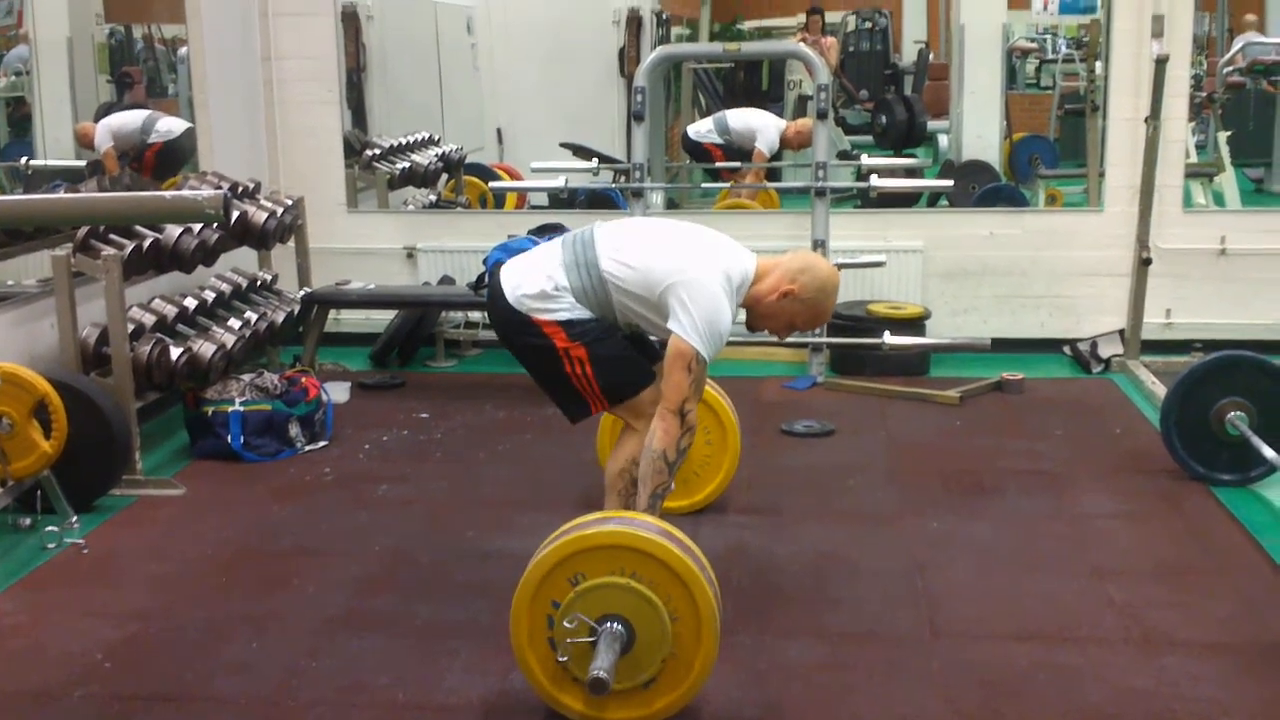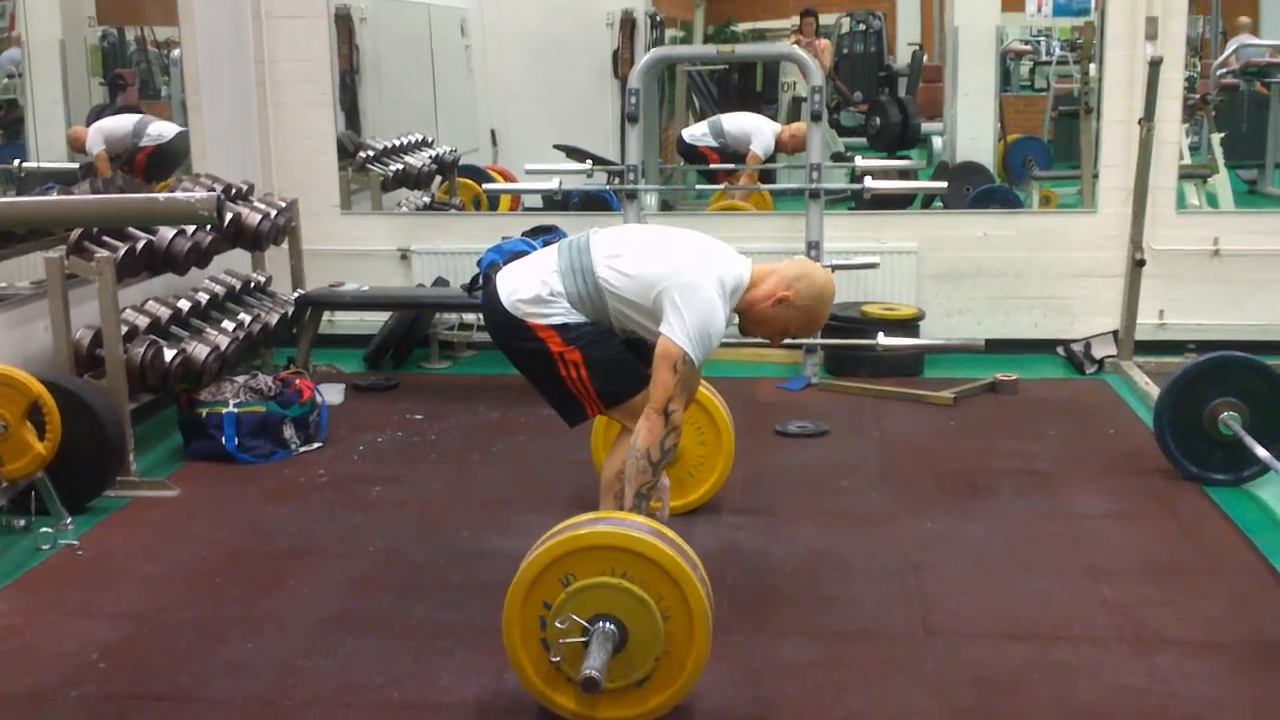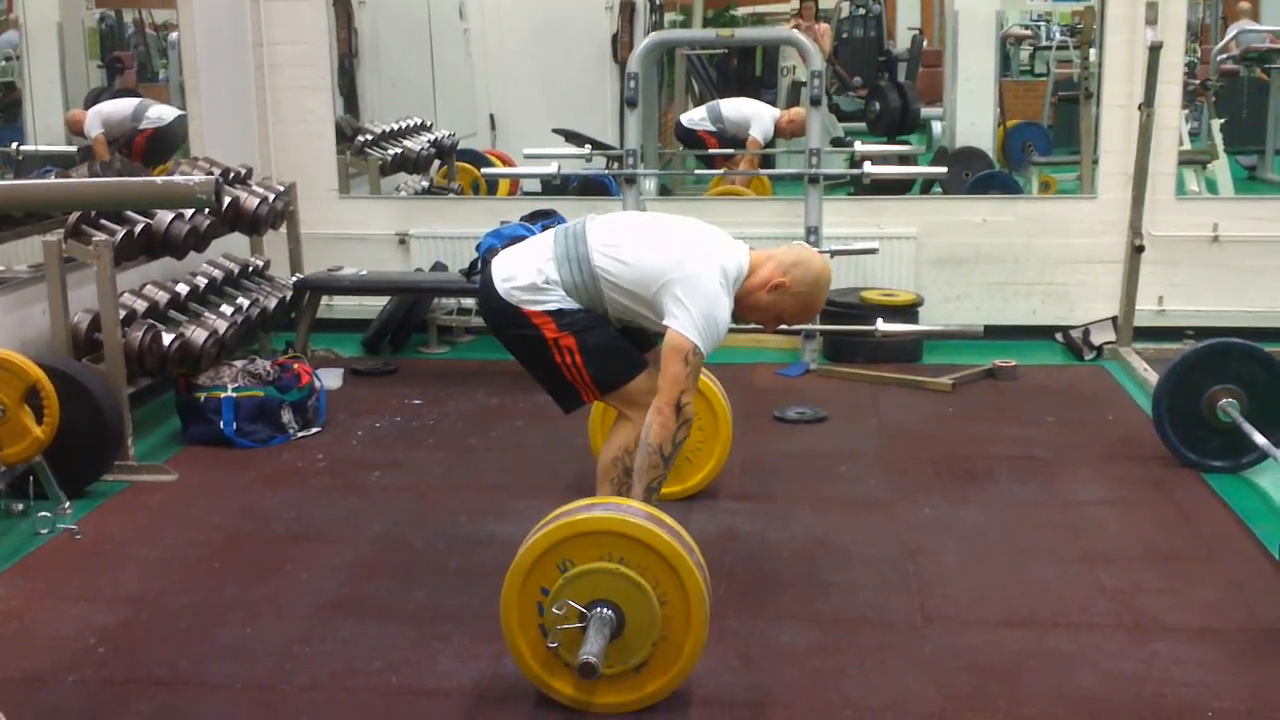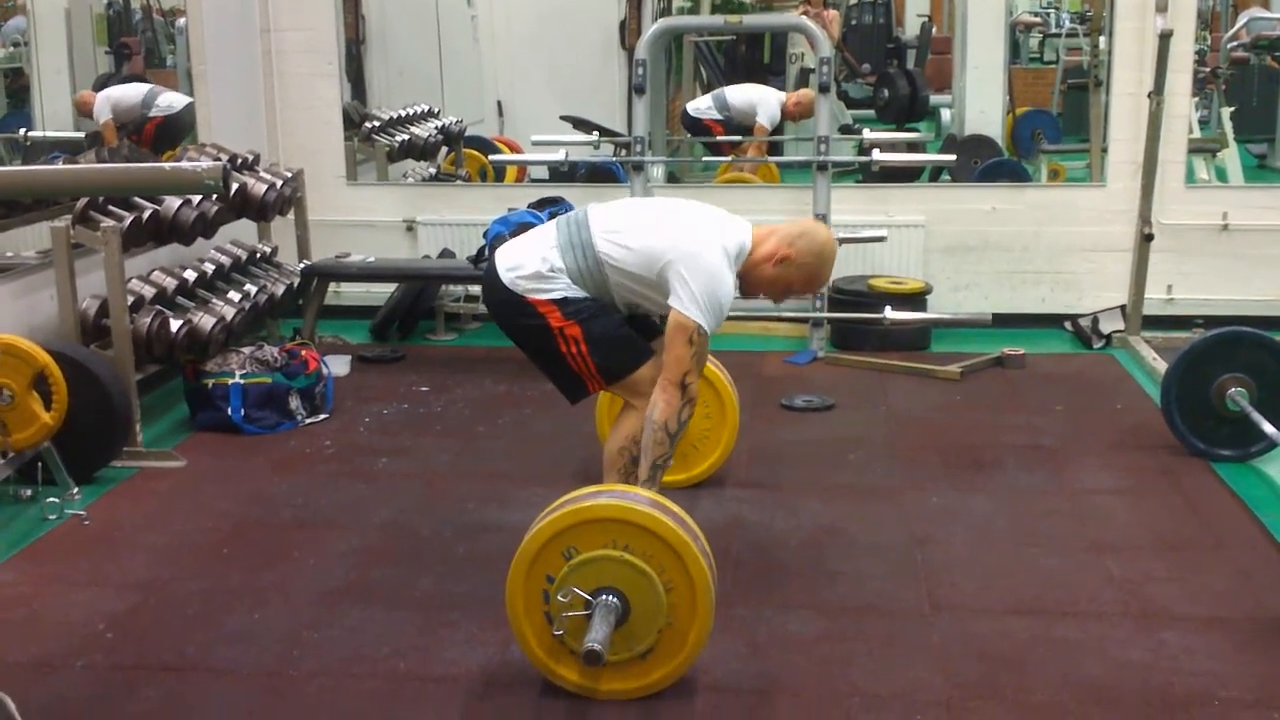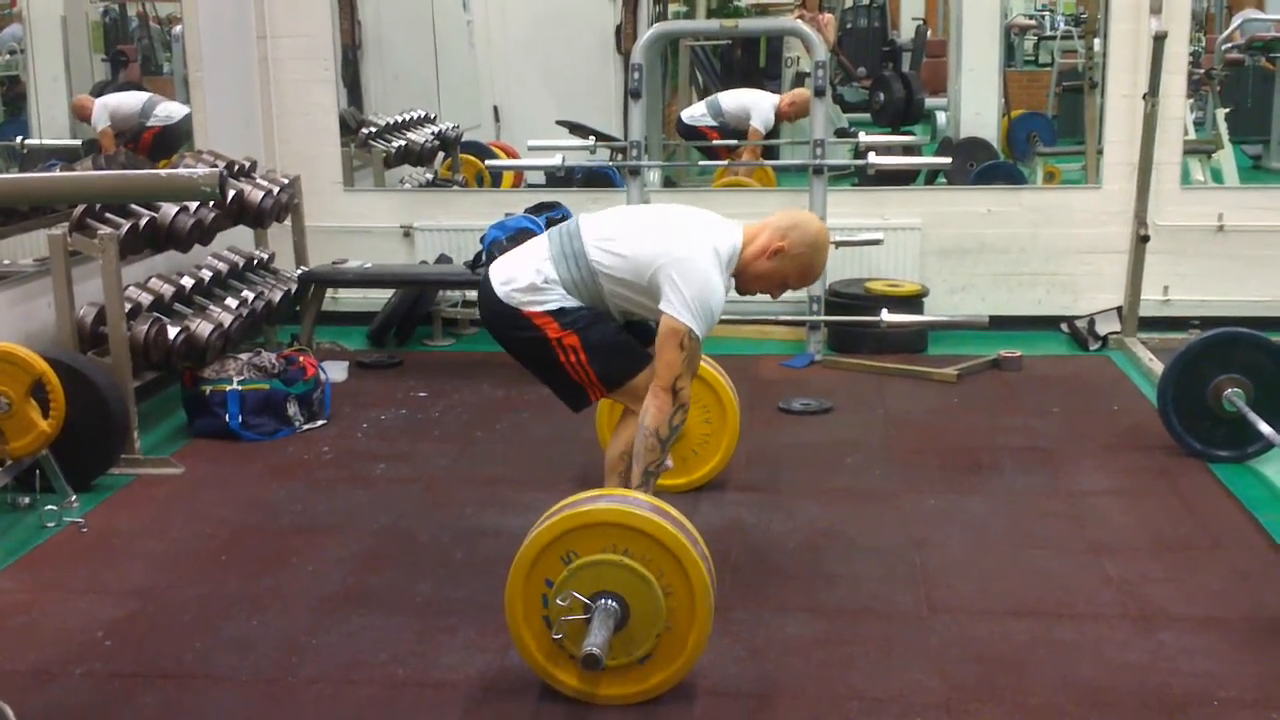
dt=0.4s
person 1, frame 1
left shoulder: (728, 264)
right shoulder: (711, 300)
right elbow: (675, 414)
left hip: (538, 281)
right hip: (533, 301)
left knee: (657, 393)
right knee: (647, 415)
person 1, frame 2
left shoulder: (724, 270)
right shoulder: (705, 302)
right elbow: (661, 416)
left hip: (535, 286)
right hip: (529, 306)
left knee: (659, 396)
right knee: (642, 416)
person 1, frame 3
left shoulder: (722, 257)
right shoulder: (707, 295)
right elbow: (670, 410)
left hip: (531, 272)
right hip: (523, 292)
left knee: (652, 377)
right knee: (641, 404)
person 1, frame 4
left shoulder: (724, 236)
right shoulder: (711, 272)
right elbow: (675, 388)
left hip: (536, 263)
right hip: (528, 283)
left knee: (656, 369)
right knee: (647, 393)
person 1, frame 5
left shoulder: (715, 239)
right shoulder: (702, 275)
right elbow: (667, 393)
left hip: (531, 277)
right hip: (523, 296)
left knee: (659, 374)
right knee: (646, 397)
